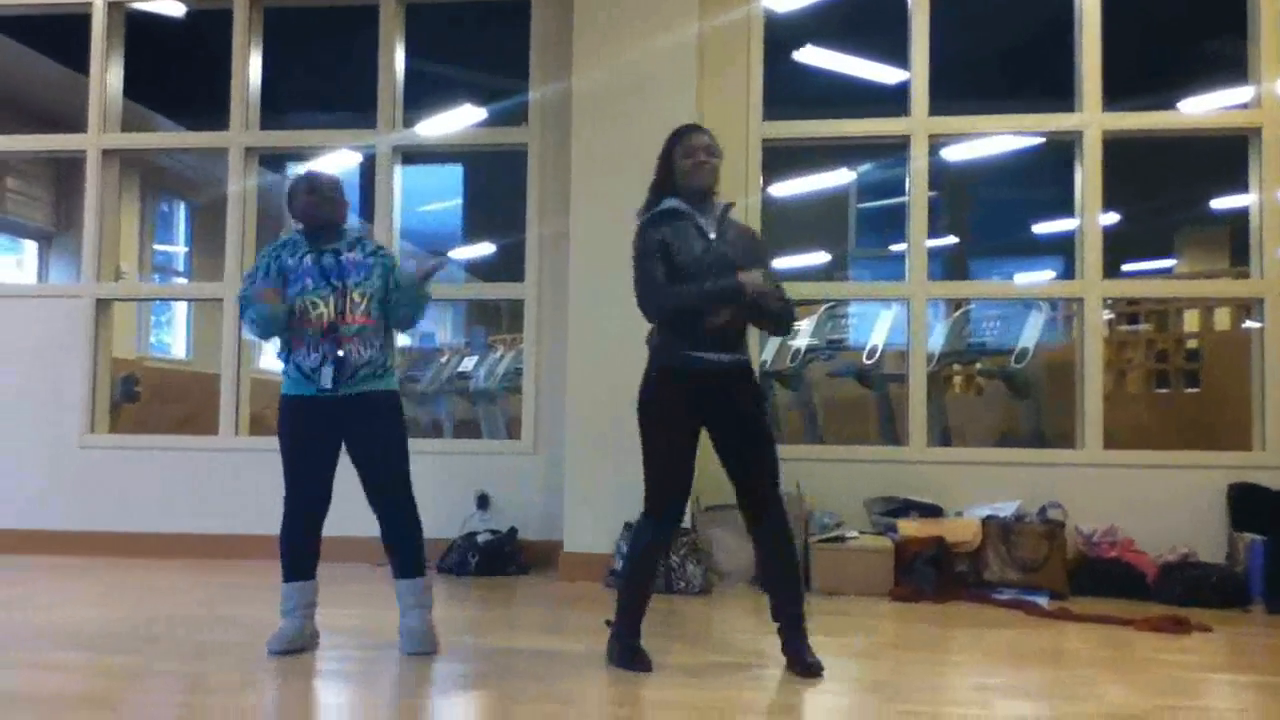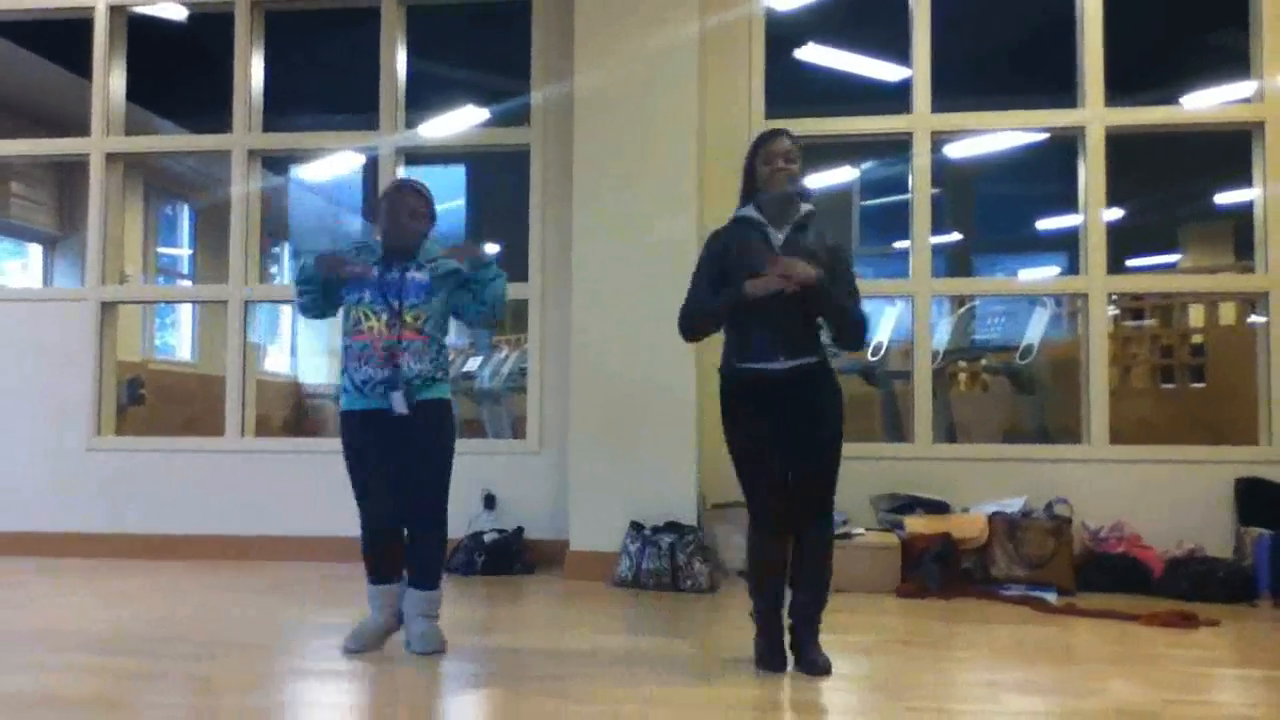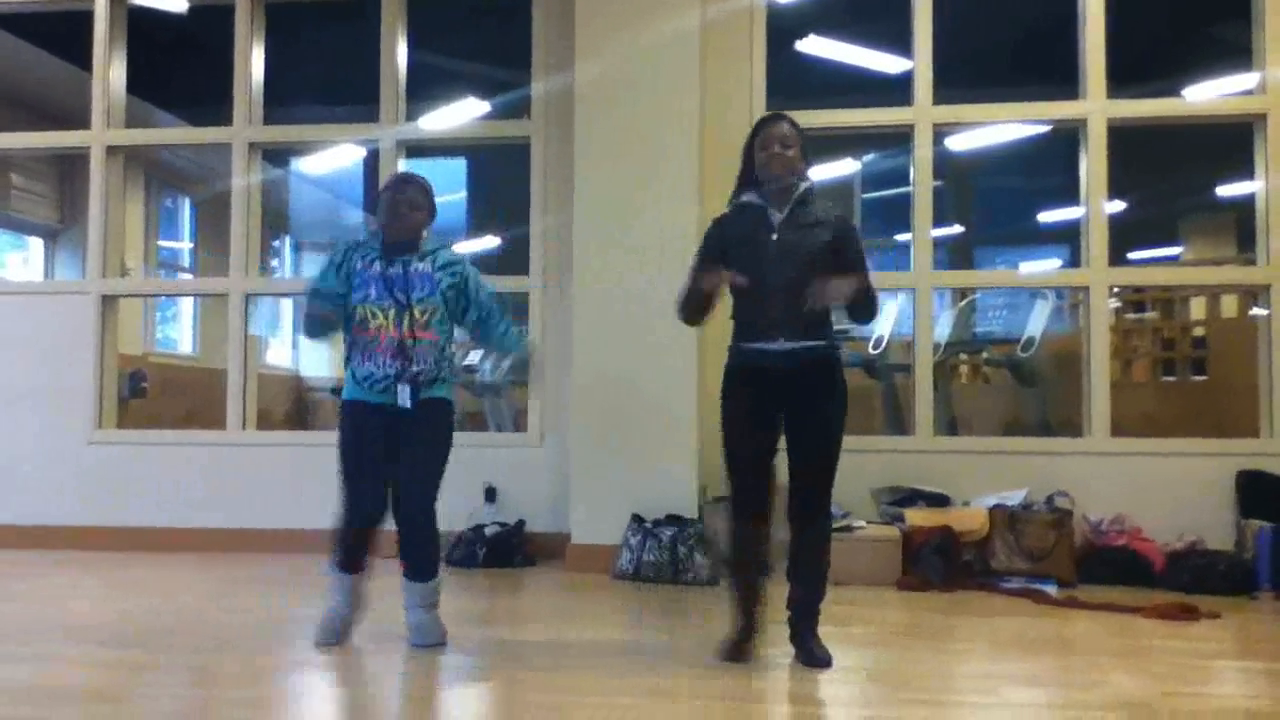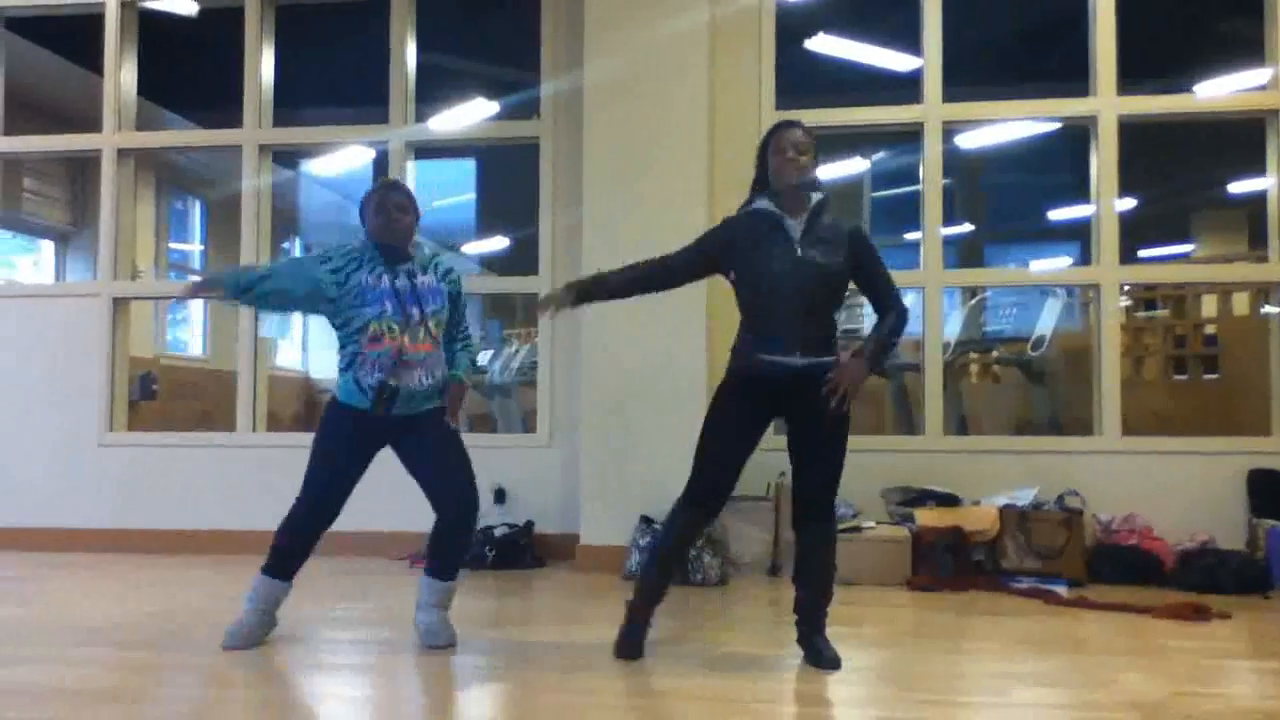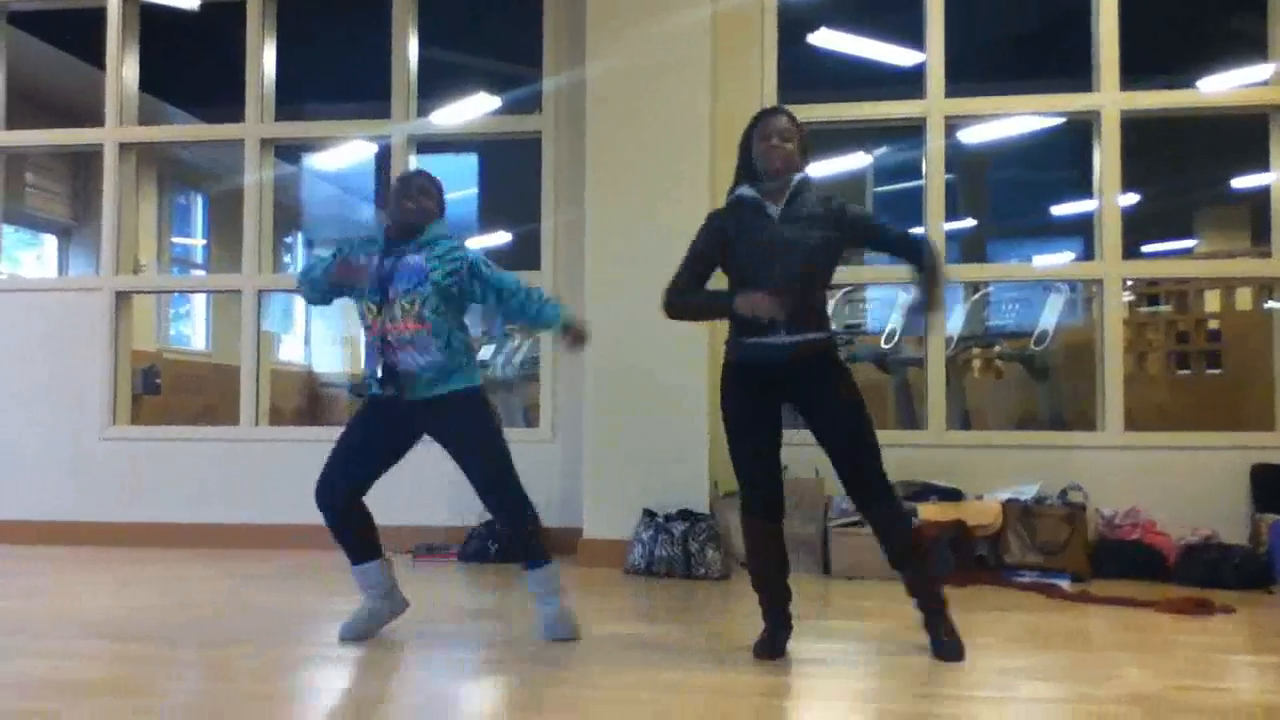
dt=0.5s
person 1, frame 1
left shoulder: (743, 237)
right shoulder: (657, 231)
left elbow: (782, 319)
right elbow: (655, 304)
left wrist: (749, 302)
right wrist: (731, 288)
left hip: (734, 379)
right hip: (674, 382)
left knee: (765, 505)
right knee: (664, 510)
left ankle: (793, 637)
right ankle: (624, 633)
person 1, frame 2
left shoulder: (825, 247)
right shoulder: (727, 242)
left elbow: (853, 336)
right elbow: (691, 325)
left wrist: (817, 284)
right wrist: (744, 293)
left hip: (809, 389)
right hip: (745, 389)
left knee: (813, 514)
right knee: (769, 516)
left ankle: (806, 637)
right ankle: (767, 632)
person 1, frame 3
left shoulder: (832, 226)
right shoulder: (729, 228)
left elbow: (866, 311)
right elbow: (689, 312)
left wrist: (851, 289)
right wrist: (706, 288)
left hip: (816, 374)
right hip: (749, 374)
left knee: (812, 503)
right knee: (750, 501)
left ankle: (805, 629)
right ankle: (746, 621)
person 1, frame 4
left shoulder: (845, 238)
right shoulder: (740, 232)
left elbow: (893, 310)
right elbow: (663, 270)
left wrist: (867, 361)
right wrist: (582, 291)
left hip: (820, 386)
right hip: (752, 380)
left knee: (814, 512)
right knee: (701, 497)
left ankle: (813, 629)
right ankle: (638, 616)
person 1, frame 5
left shoulder: (830, 214)
right shoulder: (725, 222)
left elbow: (910, 245)
right elbow: (677, 300)
left wrist: (929, 286)
right wrist: (733, 301)
left hip: (815, 363)
right hip: (748, 372)
left knee: (870, 485)
right knee: (761, 500)
left ankle: (934, 614)
right ankle: (776, 621)
person 2, frame 1
left shoulder: (373, 254)
right shoulder: (278, 258)
left elbow: (404, 317)
right elbow: (258, 321)
left wrist: (414, 289)
right wrist: (269, 309)
left hip: (372, 392)
right hip: (305, 397)
left knee: (394, 499)
right knee: (304, 505)
left ankle: (416, 613)
right ankle: (298, 618)
person 2, frame 2
left shoulder: (446, 272)
right shoulder: (354, 261)
left elbow: (486, 313)
right elbow: (314, 306)
left wrist: (481, 268)
right wrist: (319, 271)
left hip: (425, 408)
right hip: (363, 411)
left knee: (426, 514)
right knee: (378, 516)
left ankle: (423, 617)
right ankle: (385, 607)
person 2, frame 3
left shoulder: (453, 267)
right shoulder: (354, 262)
left elbow: (488, 320)
right elbow: (320, 309)
left wrist: (520, 347)
right wrist: (320, 317)
left hip: (429, 404)
right hip: (367, 404)
left knee: (415, 507)
right knee: (363, 506)
left ankle: (422, 608)
right ankle: (345, 597)
person 2, frame 4
left shoulder: (444, 274)
right shoulder: (340, 268)
left elbow: (462, 336)
right elbow: (288, 285)
left wrist: (458, 378)
right wrist: (229, 282)
left hip: (424, 412)
right hip: (355, 410)
left knee: (462, 504)
right knee: (313, 510)
left ankle: (431, 610)
right ankle: (259, 609)
person 2, frame 5
left shoulder: (453, 255)
right shoulder: (363, 253)
left elbow: (509, 292)
right elbow: (313, 285)
left wrist: (558, 318)
right wrist: (334, 272)
left hip: (453, 396)
right hip: (389, 399)
left knee: (504, 494)
right knee: (333, 491)
left ankle: (548, 596)
right ankle: (381, 596)
